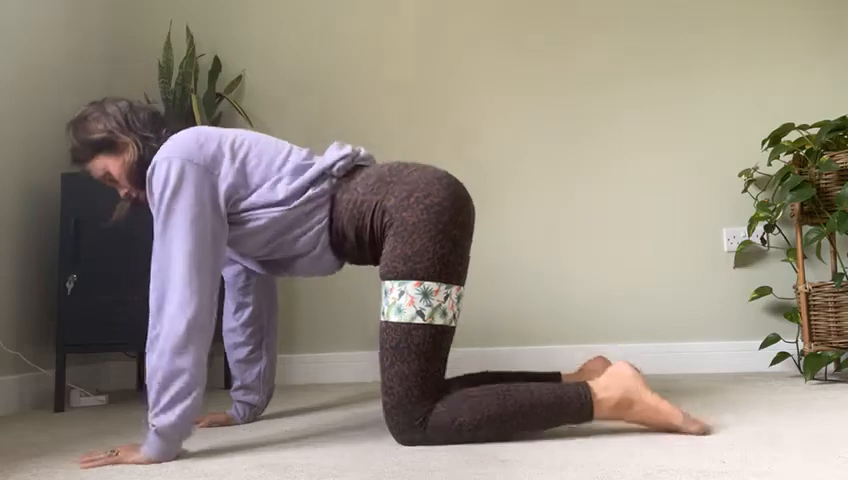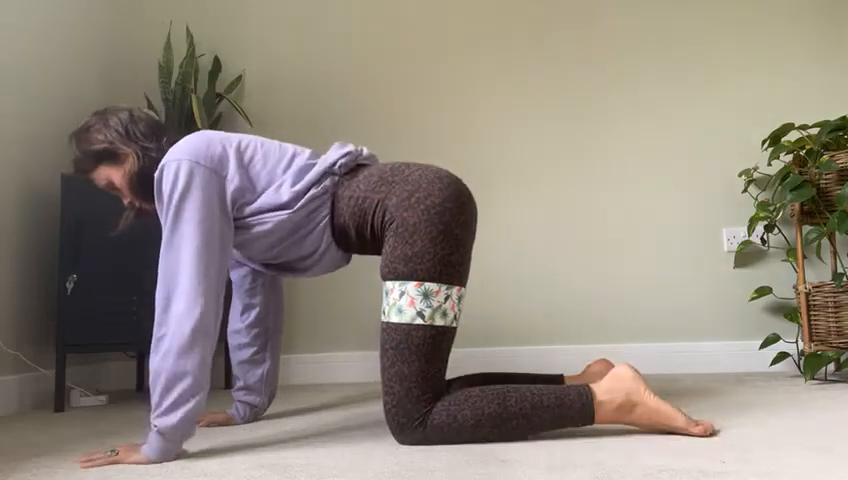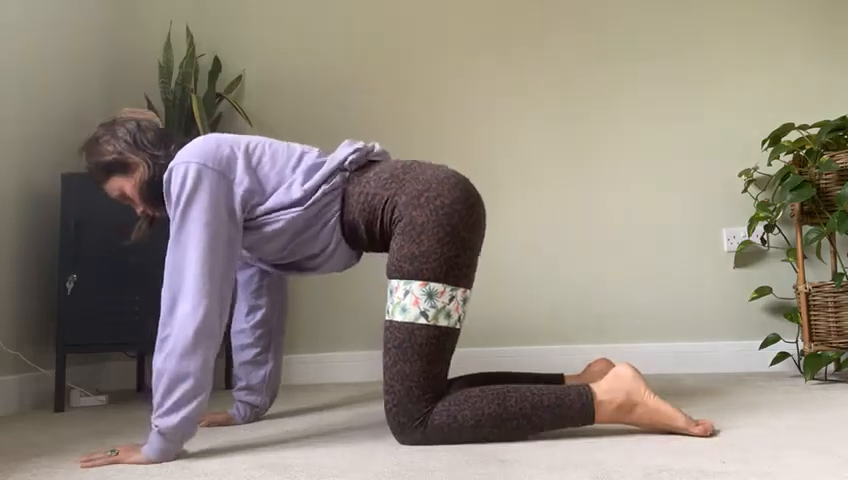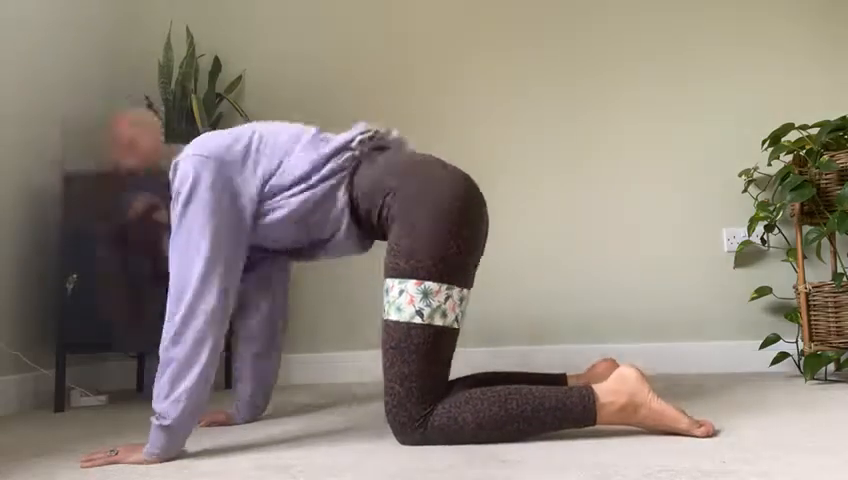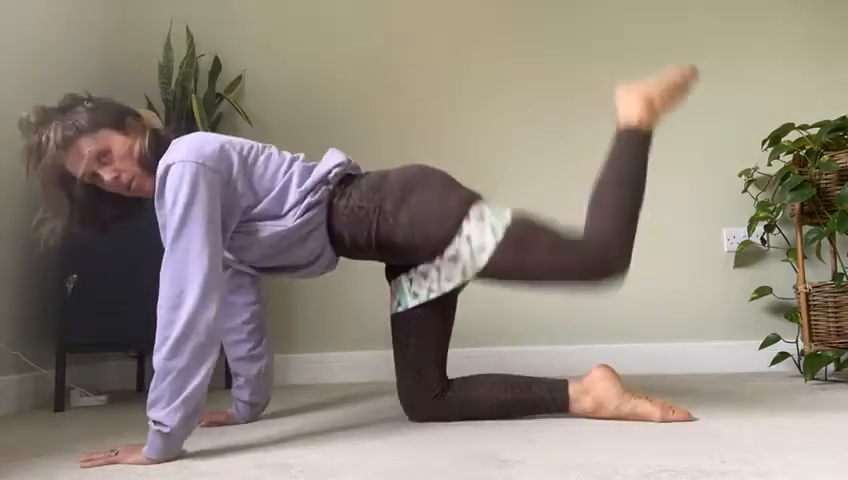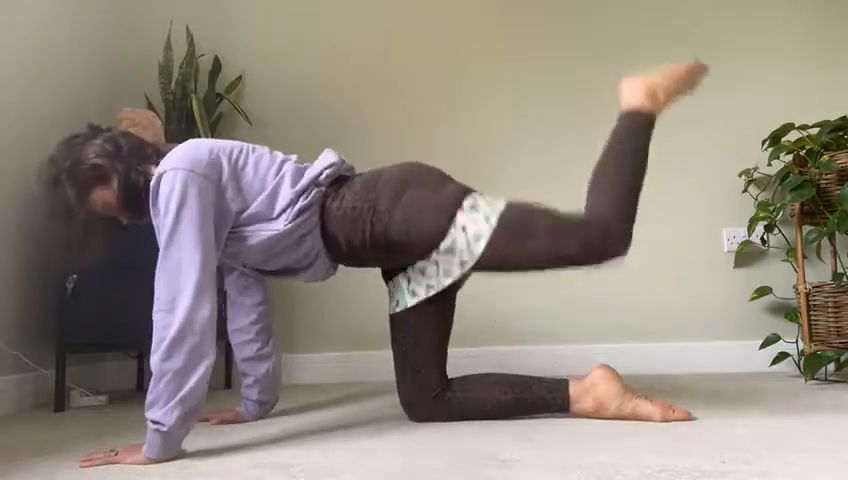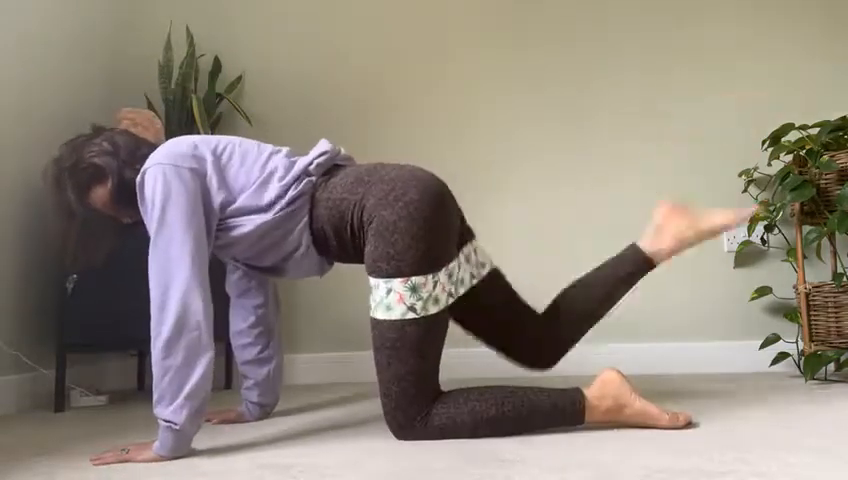
dt=0.5s
person 1, frame 1
left shoulder: (176, 158)
right shoulder: (214, 170)
left elbow: (182, 305)
right elbow: (245, 281)
left wrist: (160, 442)
right wrist: (247, 403)
left hip: (415, 208)
right hip: (422, 206)
left knee: (414, 420)
right knee: (421, 393)
left ankle: (607, 396)
right ankle: (582, 377)
person 1, frame 2
left shoulder: (185, 165)
right shoulder: (215, 176)
left elbow: (188, 306)
right elbow: (252, 285)
left wrist: (162, 440)
right wrist: (248, 401)
left hip: (417, 206)
right hip: (418, 209)
left knee: (414, 419)
right knee: (420, 393)
left ankle: (610, 398)
right ankle: (586, 379)
person 1, frame 3
left shoulder: (192, 166)
right shoulder: (222, 176)
left elbow: (193, 306)
right elbow: (258, 284)
left wrist: (163, 441)
right wrist: (249, 402)
left hip: (426, 207)
right hip: (427, 210)
left knee: (413, 420)
right knee: (421, 393)
left ankle: (609, 398)
right ankle: (587, 379)
person 1, frame 4
left shoulder: (196, 164)
right shoulder: (230, 166)
left elbow: (196, 302)
right elbow: (259, 282)
left wrist: (163, 438)
right wrist: (247, 403)
left hip: (427, 199)
right hip: (431, 200)
left knee: (415, 418)
right knee: (425, 391)
left ankle: (611, 398)
right ankle: (587, 380)
person 1, frame 5
left shoulder: (189, 164)
right shoulder: (173, 192)
left elbow: (191, 305)
right elbow: (233, 297)
left wrist: (160, 438)
right wrist: (247, 402)
left hip: (410, 208)
right hip: (403, 242)
left knee: (601, 256)
right knee: (424, 402)
left ankle: (636, 113)
right ankle: (586, 394)
person 1, frame 6
left shoulder: (181, 172)
right shoulder: (208, 186)
left elbow: (185, 309)
right elbow: (243, 291)
left wrist: (158, 441)
right wrist: (255, 401)
left hip: (406, 210)
right hip: (390, 228)
left knee: (602, 237)
right knee: (426, 401)
left ankle: (639, 103)
right ankle: (586, 394)
person 1, frame 7
left shoulder: (166, 170)
right shoulder: (201, 179)
left elbow: (180, 307)
right elbow: (249, 285)
left wrist: (172, 436)
right wrist: (258, 400)
left hip: (395, 212)
right hip: (409, 204)
left knee: (413, 418)
right knee: (543, 343)
left ankle: (601, 401)
right ankle: (660, 238)
